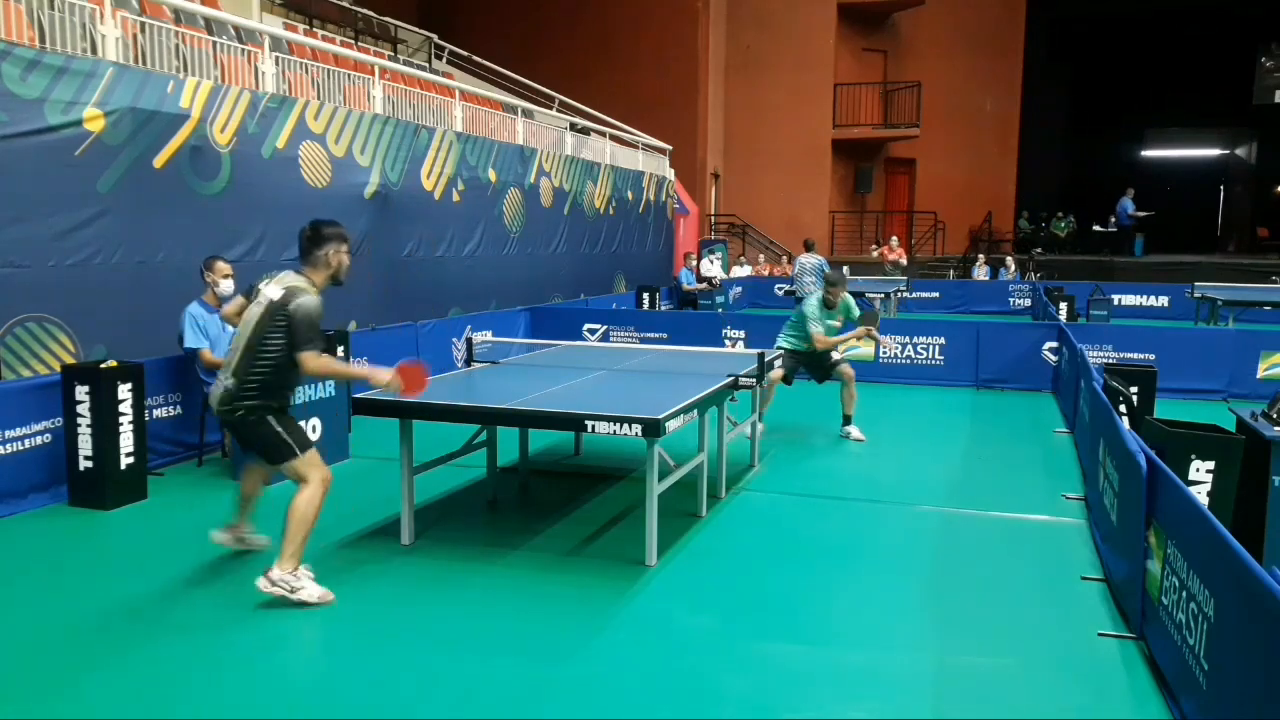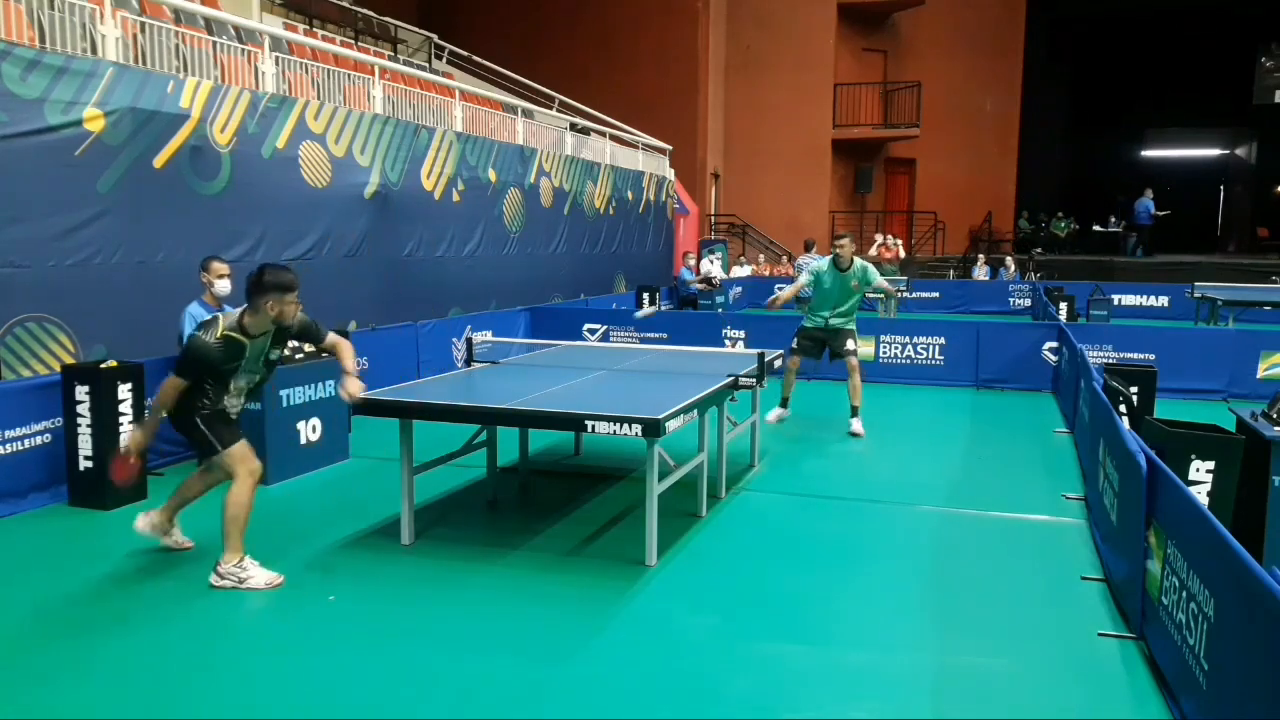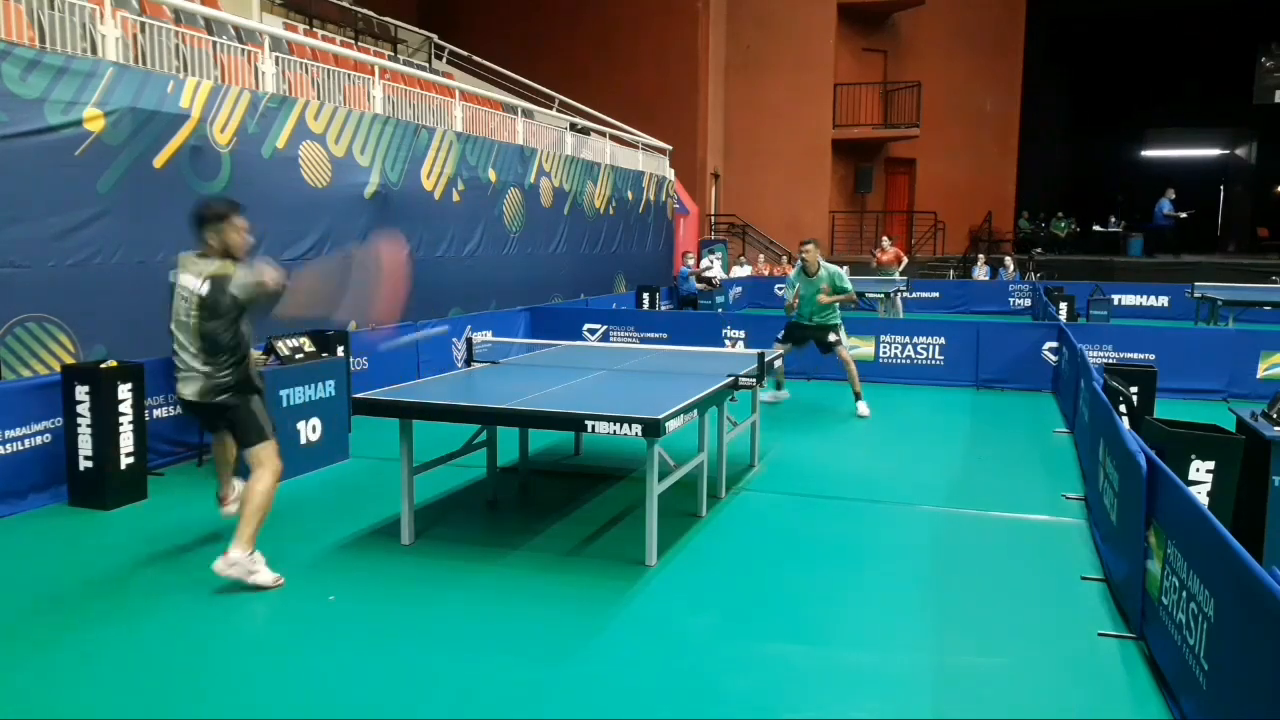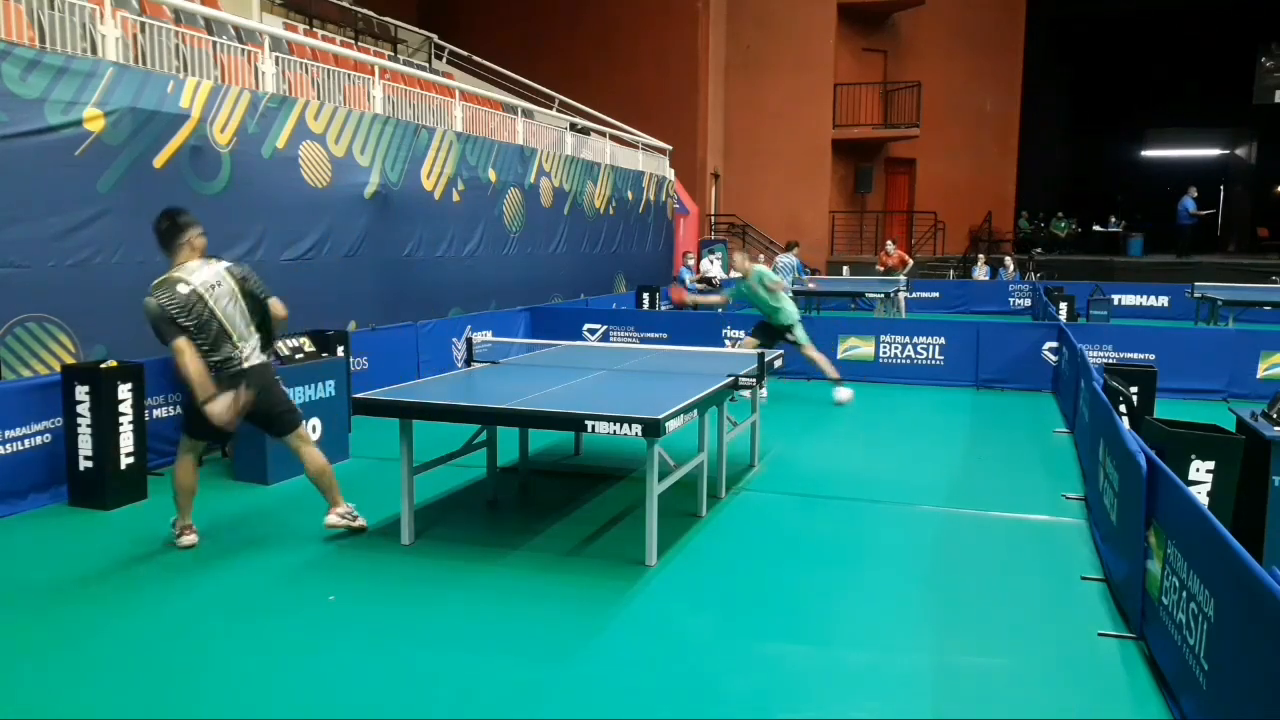
dt=0.5s
person 1, frame 1
left shoulder: (277, 281)
right shoulder: (306, 298)
left elbow: (230, 312)
right elbow: (310, 362)
right wrist: (368, 374)
left hip: (230, 395)
right hip: (252, 404)
left knee: (264, 460)
right knee: (316, 478)
left ankle: (239, 529)
right ankle: (284, 573)
person 1, frame 2
left shoulder: (287, 325)
right shoulder: (211, 341)
left elbow: (338, 343)
right elbow: (173, 385)
left wrist: (349, 375)
right wrist: (145, 431)
left hip: (224, 406)
right hip: (194, 408)
left knee: (219, 468)
right knee: (248, 470)
left ankle: (160, 520)
right ankle: (231, 565)
person 1, frame 3
left shoulder: (189, 263)
right shoulder: (227, 279)
left hip: (192, 388)
right hip: (226, 390)
left knee: (225, 432)
right knee: (268, 466)
left ankle: (228, 493)
right ankle: (240, 555)
person 1, frame 4
left shoulder: (158, 298)
right shoulder: (230, 270)
left elbow: (184, 353)
right elbow: (278, 313)
left wrist: (208, 400)
right wrist: (264, 343)
left hip: (219, 386)
right hip: (260, 376)
left knee: (187, 451)
right knee: (303, 443)
left ankle: (186, 526)
right ankle: (340, 510)
person 2, frame 1
left shoulder: (847, 301)
right shoulder: (811, 305)
left elbow: (857, 321)
right elbow: (819, 344)
left wrist: (876, 336)
right wrist: (852, 335)
left hip: (820, 348)
right hip: (792, 345)
left knee: (848, 374)
right knee: (773, 378)
left ankle: (847, 425)
right ankle: (759, 422)
person 2, frame 2
left shoulder: (864, 269)
right shoulder: (821, 266)
left elbow: (890, 292)
right elbow: (796, 286)
left wrist: (887, 289)
right wrist: (780, 298)
left hip: (843, 325)
right hip: (814, 323)
left knee: (853, 365)
right knee: (792, 364)
left ankle: (855, 418)
right ankle: (783, 408)
person 2, frame 3
left shoulder: (833, 272)
right shoulder: (794, 275)
left elbow: (852, 296)
right elbow: (788, 310)
left wrist: (830, 299)
right wrist: (791, 304)
left hip: (827, 321)
right hip: (800, 321)
left knee: (844, 357)
right knee: (776, 351)
left ankle: (859, 400)
right ankle: (779, 390)
person 2, frame 4
left shoulder: (760, 272)
right shoulder: (740, 284)
left elbow: (781, 287)
right elbow: (722, 299)
left wrist: (774, 288)
right wrist: (692, 299)
left hip: (787, 318)
right hip: (769, 321)
left knee: (807, 351)
right knee: (745, 347)
left ankle: (839, 385)
right ankle: (759, 387)
